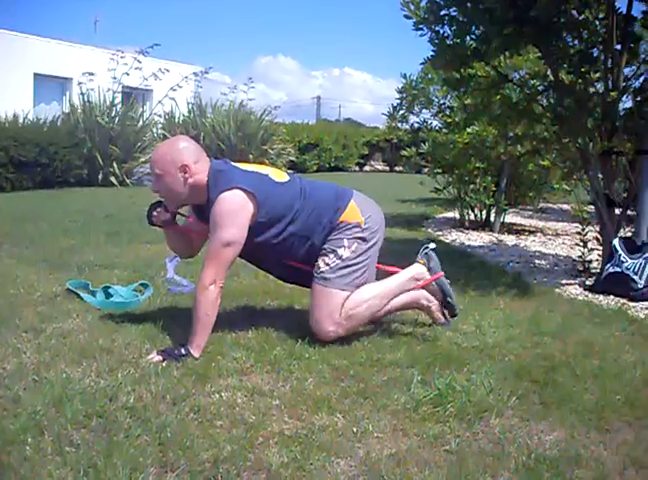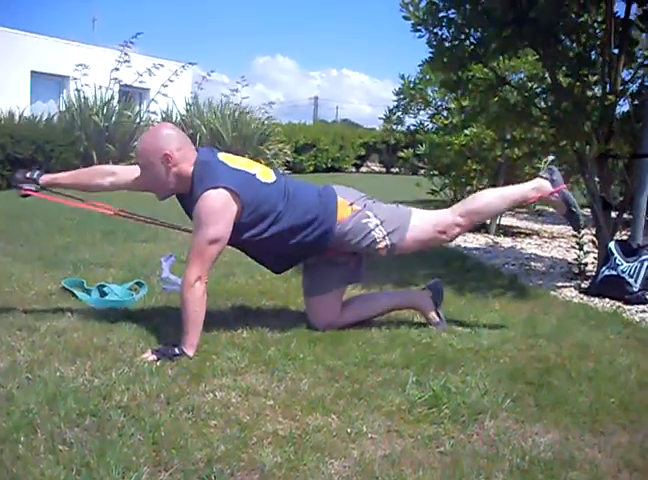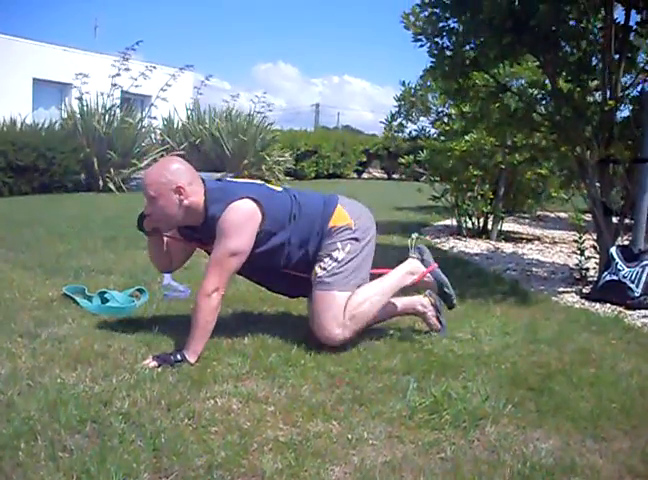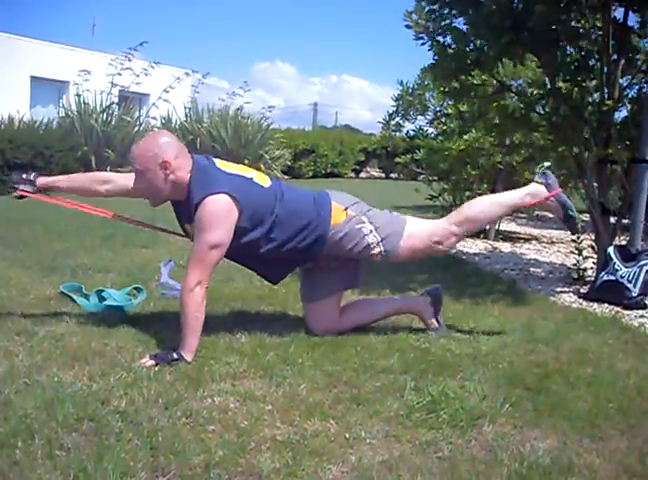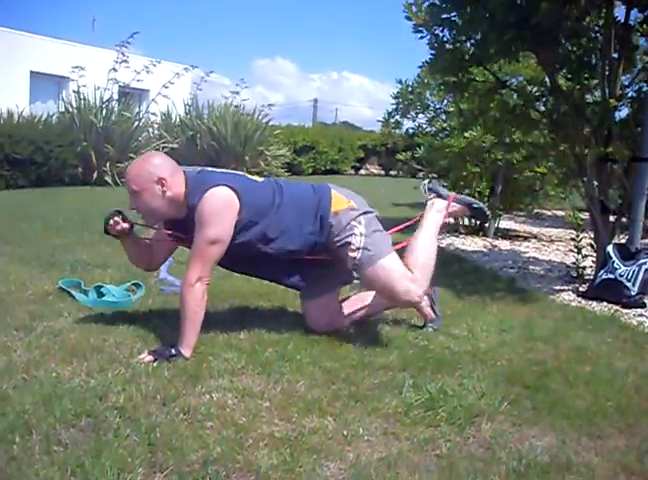
dt=0.7s
person 1, frame 1
left shoulder: (230, 200)
right shoulder: (206, 190)
left elbow: (211, 282)
right elbow: (187, 248)
left wrist: (193, 348)
right wrist: (166, 222)
left hip: (352, 219)
right hip: (340, 221)
left knee: (328, 328)
right knee: (346, 313)
left ankle: (419, 272)
right ankle: (420, 295)
person 1, frame 2
left shoulder: (213, 196)
right shoulder: (191, 164)
left elbow: (195, 280)
right elbow: (109, 175)
left wrist: (186, 347)
right wrist: (43, 179)
left hip: (344, 220)
right hip: (327, 231)
left knee: (450, 224)
right knee: (325, 320)
left ankle: (543, 187)
right ankle: (419, 298)
person 1, frame 3
left shoulder: (236, 211)
right shoulder: (189, 215)
left elbow: (212, 290)
right elbow: (166, 264)
left wrist: (188, 354)
right wrist: (152, 231)
left hip: (344, 224)
right hip: (327, 232)
left knee: (332, 332)
right knee: (326, 323)
left ankle: (412, 269)
right ankle: (420, 303)
person 1, frame 4
left shoulder: (214, 202)
right shoulder: (182, 176)
left elbow: (196, 285)
right elbow: (105, 182)
left wrist: (185, 352)
right wrist: (40, 182)
left hip: (339, 225)
right hip: (323, 237)
left knee: (446, 233)
right knee: (323, 325)
left ankle: (536, 191)
right ankle: (418, 303)
person 1, frame 5
left shoulder: (213, 200)
right shoulder: (175, 212)
left elbow: (196, 281)
right elbow: (147, 262)
left wrist: (183, 350)
right wrist: (125, 234)
left hip: (340, 214)
right hip: (318, 238)
left knee: (407, 289)
right knee: (320, 322)
left ankle: (437, 206)
right ankle: (420, 299)
